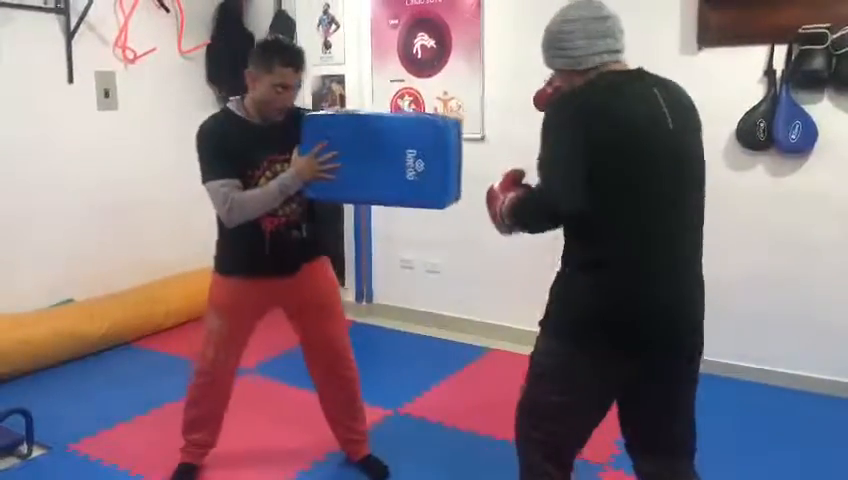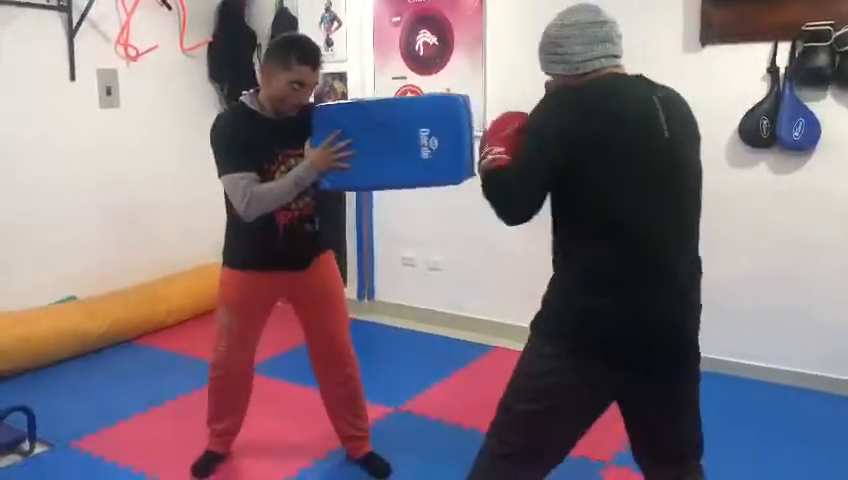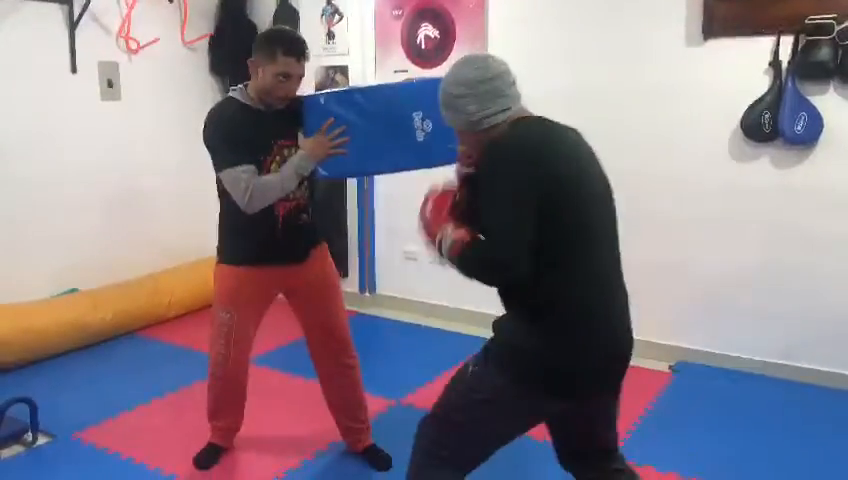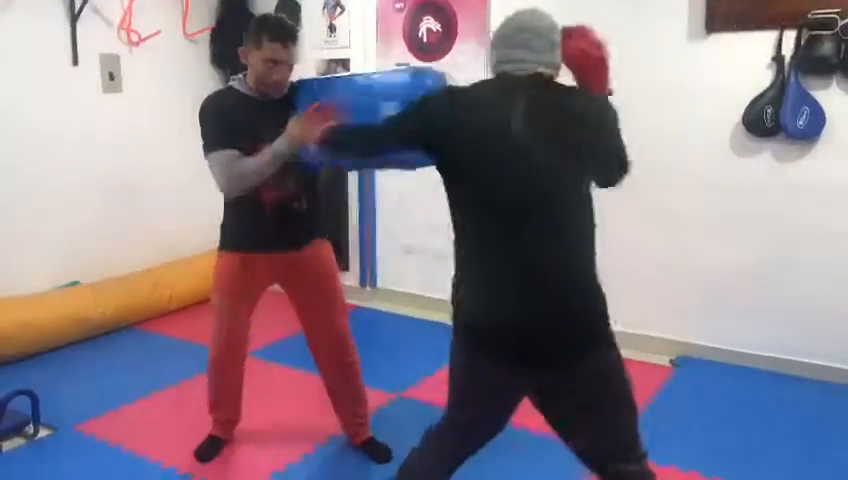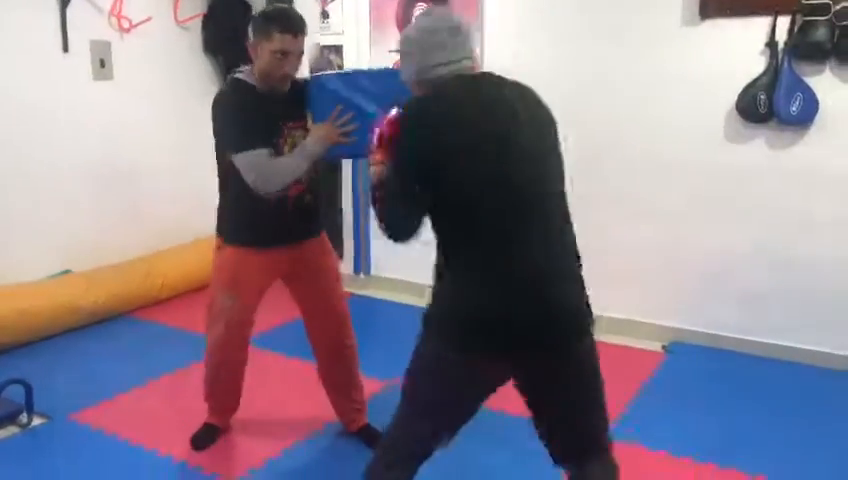
dt=0.3s
person 1, frame 1
left shoulder: (576, 106)
right shoulder: (676, 100)
left elbow: (558, 202)
left wrist: (508, 207)
left hip: (595, 313)
right hip: (675, 314)
person 1, frame 2
left shoulder: (567, 107)
right shoulder: (674, 108)
left elbow: (514, 202)
left wrist: (494, 154)
left hip: (585, 323)
right hip: (669, 323)
person 1, frame 3
left shoulder: (511, 155)
right shoulder: (563, 140)
left elbow: (505, 265)
left wrist: (449, 239)
right wrist: (476, 171)
left hip: (541, 350)
right hip: (603, 343)
person 1, frame 4
left shoulder: (459, 107)
right shoulder: (588, 111)
left elbow: (372, 142)
right elbow: (612, 171)
left wrist: (325, 135)
left hip: (490, 322)
right hip: (574, 323)
left knee: (453, 439)
person 1, frame 5
left shoulder: (427, 110)
right shoulder: (525, 101)
left elbow: (398, 222)
left wrist: (383, 169)
left hip: (470, 316)
right hip: (556, 309)
person 2, frame 1
left shoulder: (304, 124)
right shoulder: (217, 132)
left elbow: (333, 179)
right elbow: (230, 210)
right wrist: (294, 177)
left hip: (305, 263)
right hip: (241, 271)
left knee: (335, 358)
right knee: (213, 367)
person 2, frame 2
left shoulder: (314, 119)
right shoulder: (231, 126)
left elbow: (346, 170)
right elbow: (248, 203)
right wrist: (309, 168)
left hip: (311, 258)
right hip: (250, 264)
left knee: (338, 354)
right knee: (230, 360)
left ankle: (358, 444)
right ankle: (219, 442)
person 2, frame 3
left shoulder: (301, 111)
right shoulder: (225, 120)
left elbow: (331, 164)
right elbow: (250, 196)
right wrist: (307, 157)
left hip: (306, 252)
right hip: (245, 260)
left knee: (337, 347)
right knee: (227, 356)
left ankle: (358, 436)
right ankle: (221, 434)
person 2, frame 4
right shoulder: (220, 108)
right elbow: (230, 181)
right wrist: (287, 144)
left hip: (305, 242)
right hip: (243, 248)
left knee: (335, 340)
right knee: (225, 344)
left ankle: (358, 429)
right ankle: (222, 426)
person 2, frame 5
left shoulder: (301, 93)
right shoulder: (232, 102)
right elbow: (267, 180)
right wrist: (317, 142)
left hip: (306, 235)
right hip: (246, 243)
left knee: (335, 329)
right knee: (227, 339)
left ankle: (354, 416)
right ankle: (219, 416)
